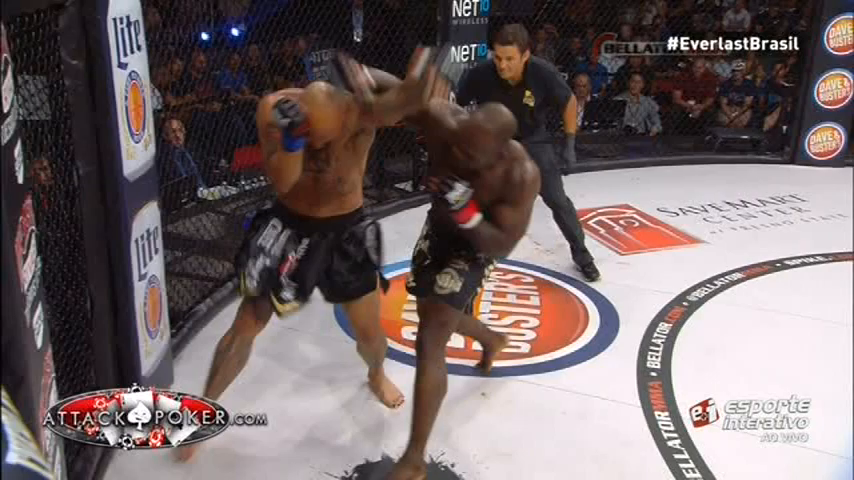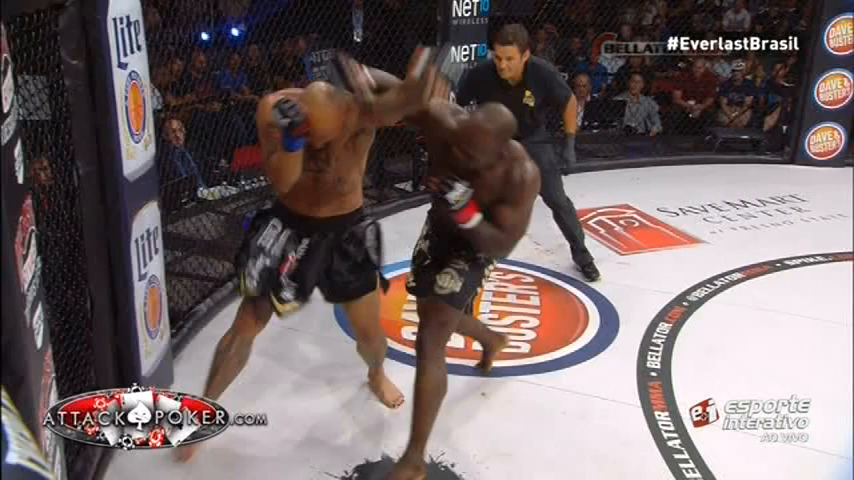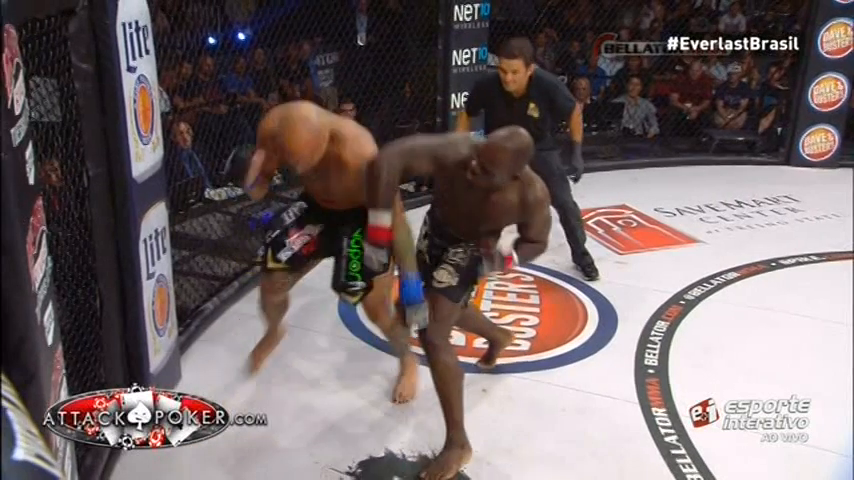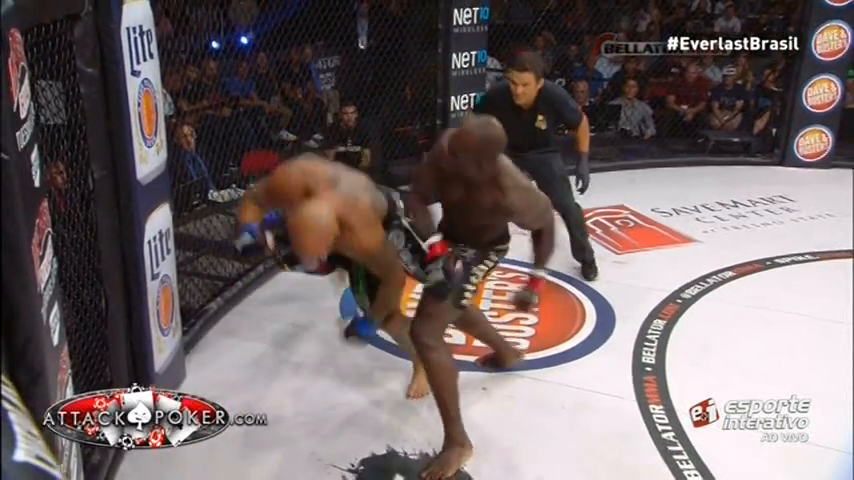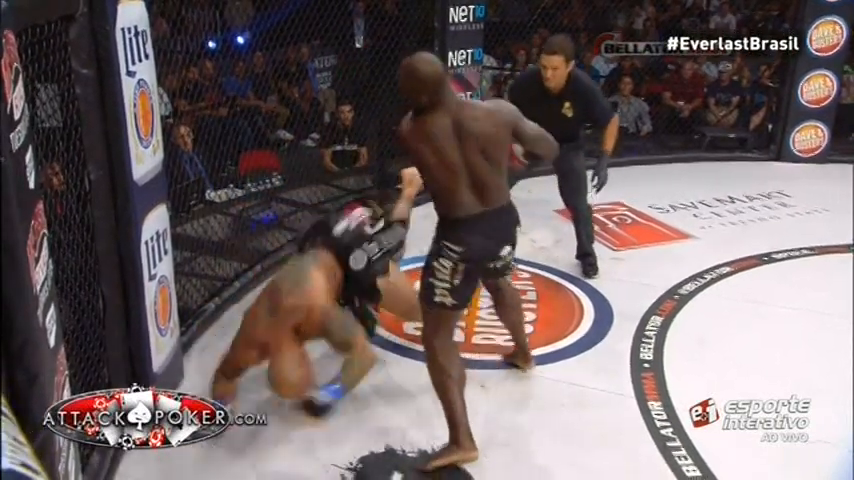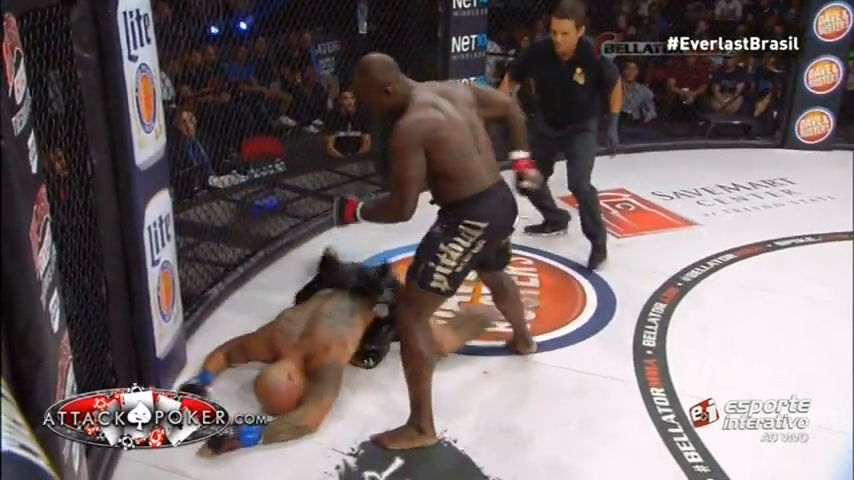
dt=0.7s
person 1, frame 1
left shoulder: (521, 176)
right shoulder: (444, 121)
left elbow: (502, 247)
left wrist: (467, 213)
left hip: (475, 245)
right hip: (437, 227)
left knee: (429, 343)
right knee: (433, 313)
right ankle: (492, 340)
person 1, frame 2
left shoulder: (521, 176)
right shoulder: (445, 122)
left elbow: (501, 246)
left wrist: (466, 212)
left hip: (475, 245)
right hip: (438, 226)
left knee: (429, 342)
right knee: (432, 311)
right ankle: (492, 339)
person 1, frame 3
left shoulder: (532, 195)
right shoulder: (455, 152)
left elbow: (536, 242)
right elbow: (386, 160)
left wrist: (504, 259)
left hip: (471, 246)
right hip: (435, 228)
left knee: (433, 334)
right knee: (445, 311)
left ankle: (457, 444)
right ankle: (499, 336)
person 1, frame 4
left shoulder: (511, 194)
right shoulder: (450, 145)
left elbow: (545, 225)
right elbow: (418, 196)
left wrist: (535, 281)
right wrist: (437, 247)
left hip: (479, 247)
right hip: (452, 232)
left knee: (425, 332)
right knee: (451, 306)
left ankle: (457, 442)
right ankle: (504, 351)
person 1, frame 5
left shoulder: (413, 133)
right shoulder: (499, 113)
right elbow: (549, 148)
left wrist: (454, 86)
left hip: (458, 239)
right hip: (503, 223)
left knee: (437, 337)
right knee: (499, 284)
left ankle: (461, 441)
right ankle: (522, 352)
person 1, frame 6
left shoulder: (408, 129)
right shoulder: (457, 89)
left elbow: (402, 208)
right elbow: (509, 108)
left wrist: (355, 211)
right wrist: (522, 161)
left hip: (467, 219)
right hip: (502, 201)
left knee: (410, 315)
right knee: (494, 275)
left ankle: (421, 426)
right ankle: (523, 338)
person 2, frame 1
left shoulder: (359, 109)
right shoulder: (274, 108)
left elbow: (400, 103)
right elbow: (281, 182)
left wrist: (418, 87)
right wrist: (293, 138)
left hip: (347, 229)
right hip: (289, 226)
left knee: (369, 332)
right knee: (245, 327)
left ankle: (377, 376)
person 2, frame 2
left shoulder: (359, 111)
right shoulder: (274, 107)
left elbow: (405, 100)
right elbow: (281, 182)
right wrist: (293, 136)
left hip: (347, 229)
right hip: (289, 225)
left knee: (369, 333)
right knee: (245, 327)
left ankle: (376, 375)
person 2, frame 3
left shoulder: (354, 150)
right shoulder: (273, 125)
left elbow: (392, 214)
right elbow: (258, 190)
left wrist: (411, 282)
right wrist: (249, 174)
left hip: (362, 213)
right hip: (315, 206)
left knee: (377, 309)
right knee: (271, 286)
left ankle: (408, 363)
right ankle: (272, 333)
person 2, frame 4
left shoulder: (365, 230)
right shoulder: (287, 181)
left elbow: (392, 276)
right elbow: (252, 202)
left wrist: (372, 321)
right wrist: (250, 232)
left hip: (383, 222)
left knee: (380, 310)
left ankle: (423, 364)
person 2, frame 5
left shoulder: (311, 313)
right shoulder: (252, 343)
left elbow: (365, 354)
right elbow: (225, 377)
left wrist: (334, 390)
right wrist: (221, 397)
left hip: (344, 257)
right hip: (320, 253)
person 2, frame 6
left shoulder: (327, 359)
right shoulder: (272, 340)
left elbow: (308, 421)
right elbow: (224, 352)
left wrist: (247, 436)
right wrist: (202, 379)
left hip: (375, 299)
right hip: (331, 291)
left knee: (444, 342)
left ankle: (488, 313)
right ankle: (335, 261)
person 3, frame 1
left shoulder: (543, 73)
right shoulder: (480, 74)
left elbow: (569, 102)
left wrist: (570, 143)
left hip: (532, 139)
left knee: (557, 199)
left ankle: (581, 253)
person 3, frame 2
left shoulder: (543, 73)
right shoulder: (480, 74)
left elbow: (569, 102)
right elbow: (455, 105)
left wrist: (570, 144)
left hip: (532, 139)
left knee: (557, 199)
left ankle: (581, 254)
person 3, frame 3
left shoulder: (548, 85)
right shoulder: (487, 85)
left elbow: (574, 111)
right elbow: (467, 114)
left wrist: (576, 153)
left hip: (538, 147)
left knee: (565, 203)
left ankle: (581, 255)
person 3, frame 4
left shoulder: (554, 97)
right shoulder: (496, 96)
left elbow: (581, 123)
left wrist: (583, 163)
left hip: (542, 153)
left knee: (567, 205)
left ankle: (585, 256)
person 3, frame 5
left shoulder: (585, 88)
right shoulder: (527, 81)
left elbow: (611, 122)
left wrist: (603, 162)
left hip: (567, 145)
left knee: (578, 203)
left ankle: (586, 254)
person 3, frame 6
left shoulder: (595, 55)
right shoulder: (538, 52)
left elbow: (615, 86)
right elbow: (511, 81)
left wrist: (613, 125)
left hip: (580, 128)
right hip: (546, 127)
left knee: (579, 184)
left ankle: (598, 240)
right ankle: (557, 219)
